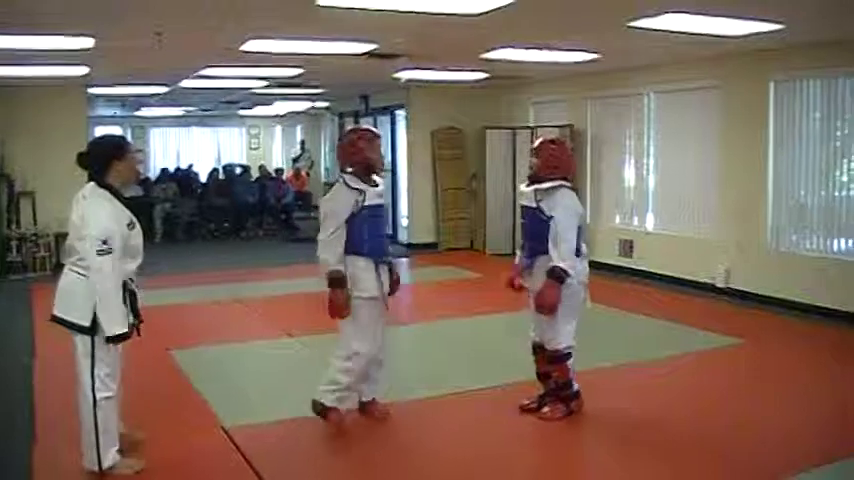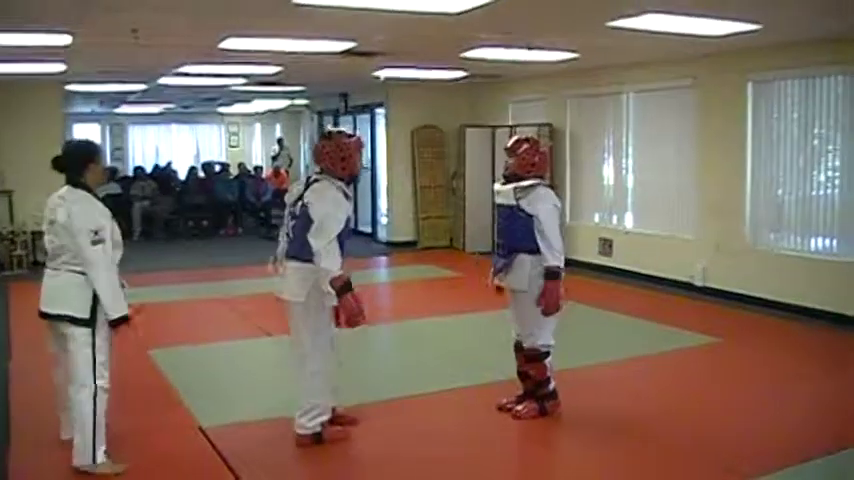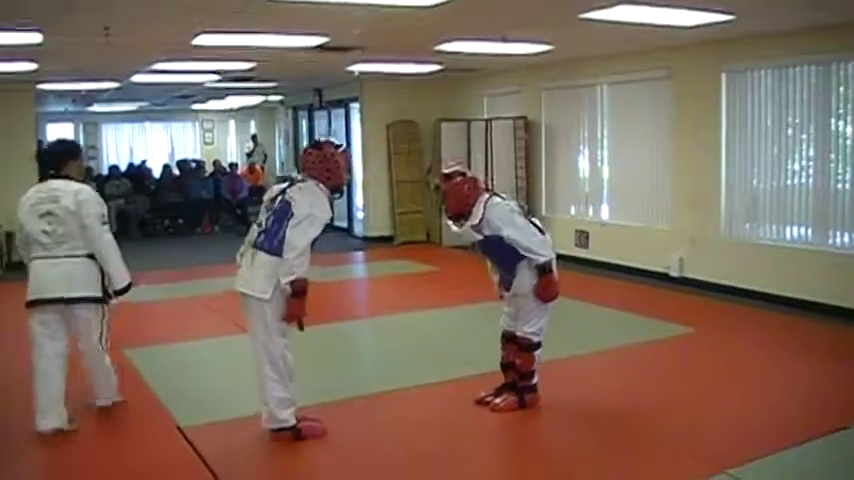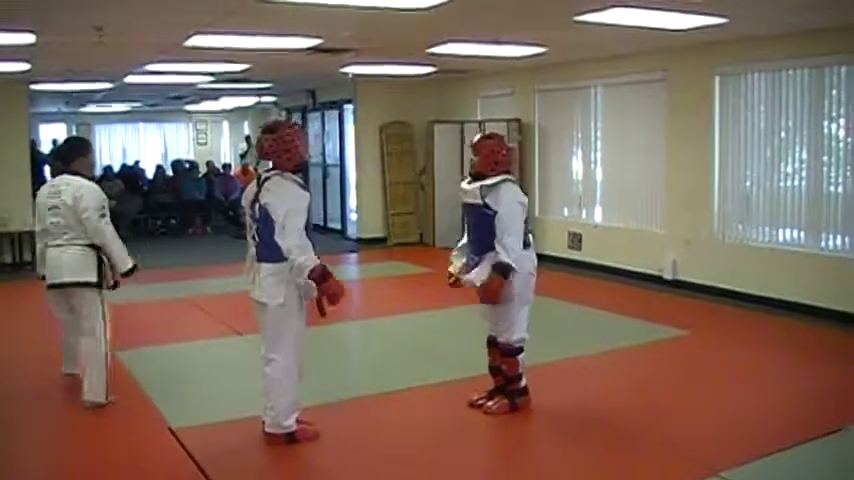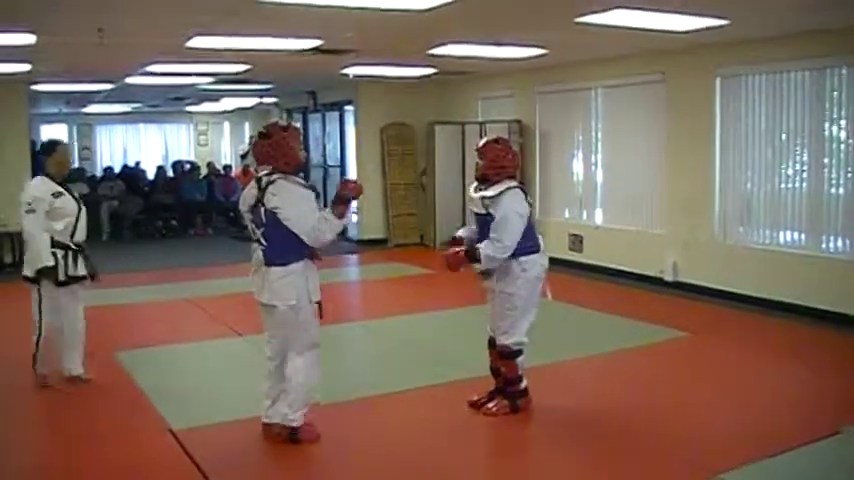
dt=0.5s
person 1, frame 1
left shoulder: (376, 186)
right shoulder: (343, 192)
right elbow: (330, 242)
left wrist: (389, 268)
right wrist: (337, 287)
left hip: (376, 272)
right hip: (355, 275)
left knee: (375, 344)
right knee: (361, 346)
left ankle: (367, 397)
right ankle: (327, 399)
person 1, frame 2
left shoulder: (308, 186)
right shoulder: (334, 196)
left elbow: (291, 234)
right elbow: (325, 250)
left wrist: (283, 267)
right wrist: (346, 293)
left hip: (298, 276)
right hip: (311, 282)
left knee: (321, 350)
right knee: (314, 353)
left ankle: (324, 410)
right ankle: (310, 427)
person 1, frame 3
left shoulder: (290, 189)
right shoulder: (317, 200)
right elbow: (296, 248)
right wrist: (298, 294)
left hip: (256, 271)
right hip: (269, 277)
left knee: (272, 349)
right knee: (274, 350)
left ankle: (282, 415)
right ankle: (283, 422)
person 1, frame 4
left shoulder: (260, 184)
right shoulder: (287, 189)
right elbow: (293, 243)
right wrist: (323, 276)
left hip: (266, 275)
right hip: (283, 280)
left knee: (277, 351)
right knee: (284, 353)
left ankle: (276, 417)
right ankle: (280, 426)
person 1, frame 5
left shoulder: (256, 187)
right shoulder: (292, 191)
right elbow: (317, 233)
right wrist: (341, 203)
left hip: (269, 276)
right hip: (291, 279)
left knee: (279, 350)
right knee: (304, 351)
left ankle: (276, 417)
right ankle: (287, 421)
person 2, frame 1
left shoulder: (96, 196)
right shoulder: (102, 209)
right elbow: (102, 271)
right wrist: (114, 323)
left hip: (88, 297)
right hip: (93, 302)
left knee: (106, 373)
right knee: (99, 379)
left ankle: (108, 436)
right ankle: (102, 458)
person 2, frame 2
left shoulder: (57, 200)
right shoulder: (87, 206)
right elbow: (99, 262)
right wrist: (117, 308)
left hip: (55, 292)
right hip: (81, 296)
left knee: (71, 367)
right knee: (91, 375)
left ankle: (73, 428)
right ankle: (88, 456)
person 2, frame 3
left shoulder: (28, 198)
right shoulder: (83, 195)
left elbow: (23, 245)
right elbow: (102, 241)
right wrist: (119, 280)
left hip: (43, 280)
right hip: (80, 278)
left knee: (48, 351)
right knee: (93, 344)
left ankle: (49, 420)
right ankle: (105, 396)
person 2, frame 4
left shoulder: (46, 190)
right shoulder: (87, 189)
left elbow: (41, 232)
right elbow: (103, 232)
left wrist: (43, 266)
right wrist: (124, 264)
left hip: (58, 265)
right hip: (85, 265)
left knee: (74, 324)
right knee: (95, 329)
left ankle: (74, 368)
right ankle: (96, 393)
person 2, frame 5
left shoulder: (63, 189)
right shoulder: (36, 189)
right elbow: (34, 231)
left wrist: (80, 259)
right wrist: (45, 265)
left hip: (70, 261)
right hip: (50, 263)
left knee: (75, 319)
right knee: (49, 320)
left ankle: (74, 369)
right ankle: (41, 369)
person 3, frame 1
left shoulder: (562, 198)
right shoulder: (536, 194)
left elbow: (564, 246)
left wrist: (554, 283)
right wrist: (518, 269)
left hip: (560, 280)
right hip: (538, 277)
left knee: (556, 339)
right knee: (540, 339)
left ankle: (569, 397)
right ankle: (551, 392)
person 3, frame 2
left shoulder: (540, 196)
right shoulder: (508, 192)
left elbow: (552, 243)
left wrist: (553, 281)
right wrist: (499, 270)
left hip: (535, 277)
right hip: (515, 276)
left knee: (536, 338)
right knee: (521, 337)
left ankle: (547, 397)
right ankle: (530, 391)
person 3, frame 3
left shoulder: (495, 212)
right shoulder: (470, 217)
left elbow: (532, 241)
left wrist: (547, 275)
right wrist: (502, 280)
left hip: (531, 274)
right hip: (513, 276)
left knee: (527, 332)
right knee: (509, 330)
left ankle: (526, 391)
right ankle: (510, 384)
person 3, frame 4
left shoulder: (507, 192)
right shoulder: (477, 189)
left elbow: (511, 242)
right elbow: (473, 234)
left wrist: (498, 277)
right wrist: (459, 264)
left hip: (509, 272)
right hip: (488, 270)
left knee: (509, 333)
right knee: (495, 332)
left ankle: (518, 393)
right ankle: (501, 387)
person 3, frame 5
left shoulder: (510, 199)
right shoulder: (487, 192)
left elbow: (501, 246)
right elbow: (484, 231)
left wrist: (465, 255)
right wrist: (461, 241)
left hip: (520, 273)
right hip: (504, 272)
left knee: (508, 334)
right knee: (497, 333)
left ankle: (517, 394)
right ankle: (501, 387)
